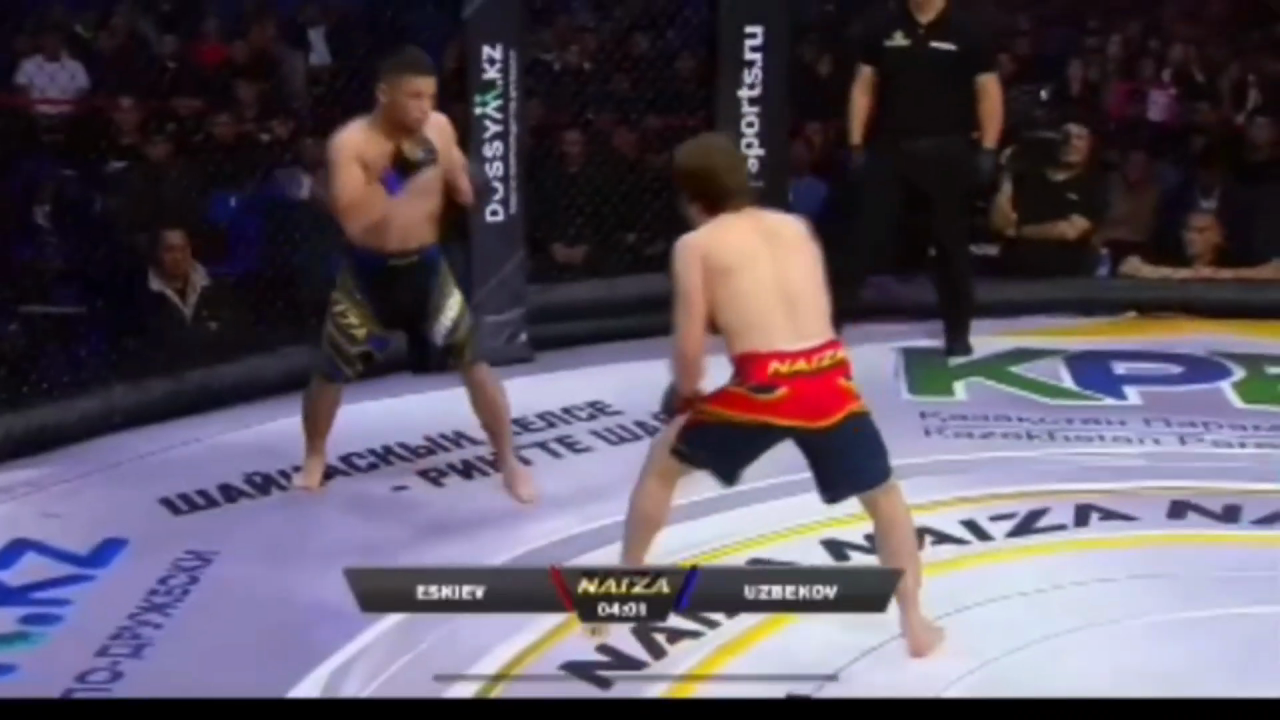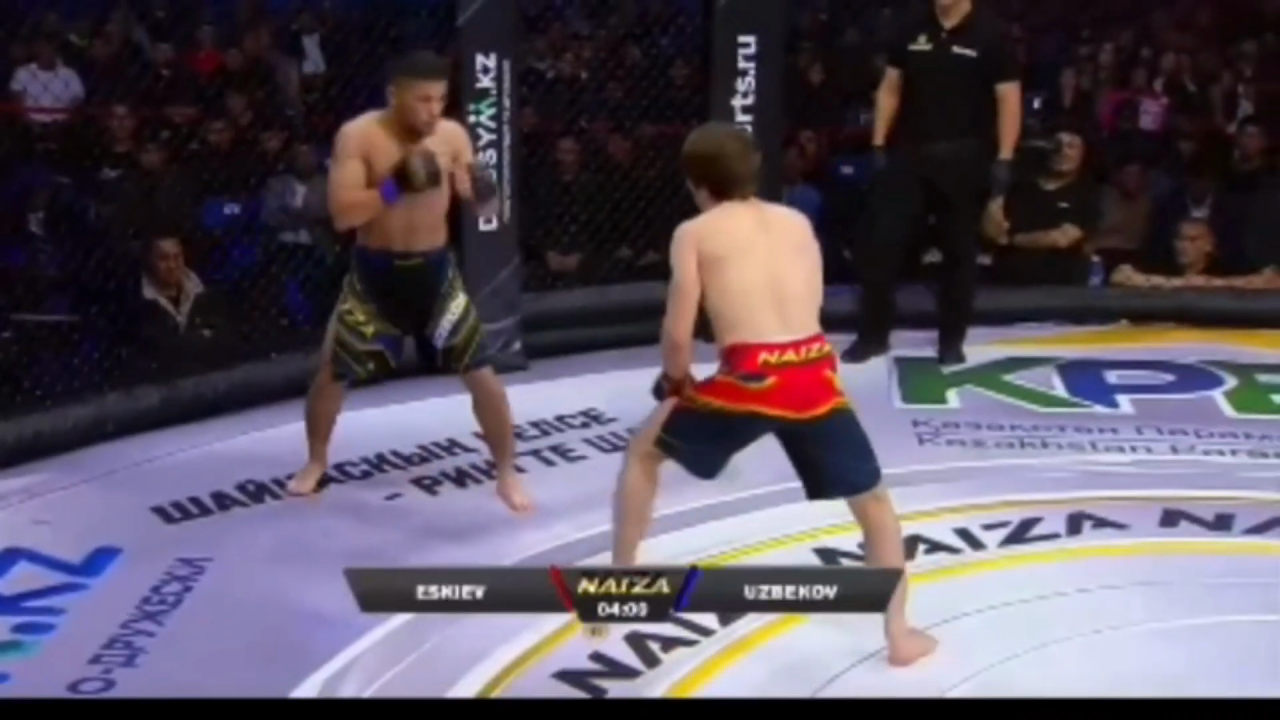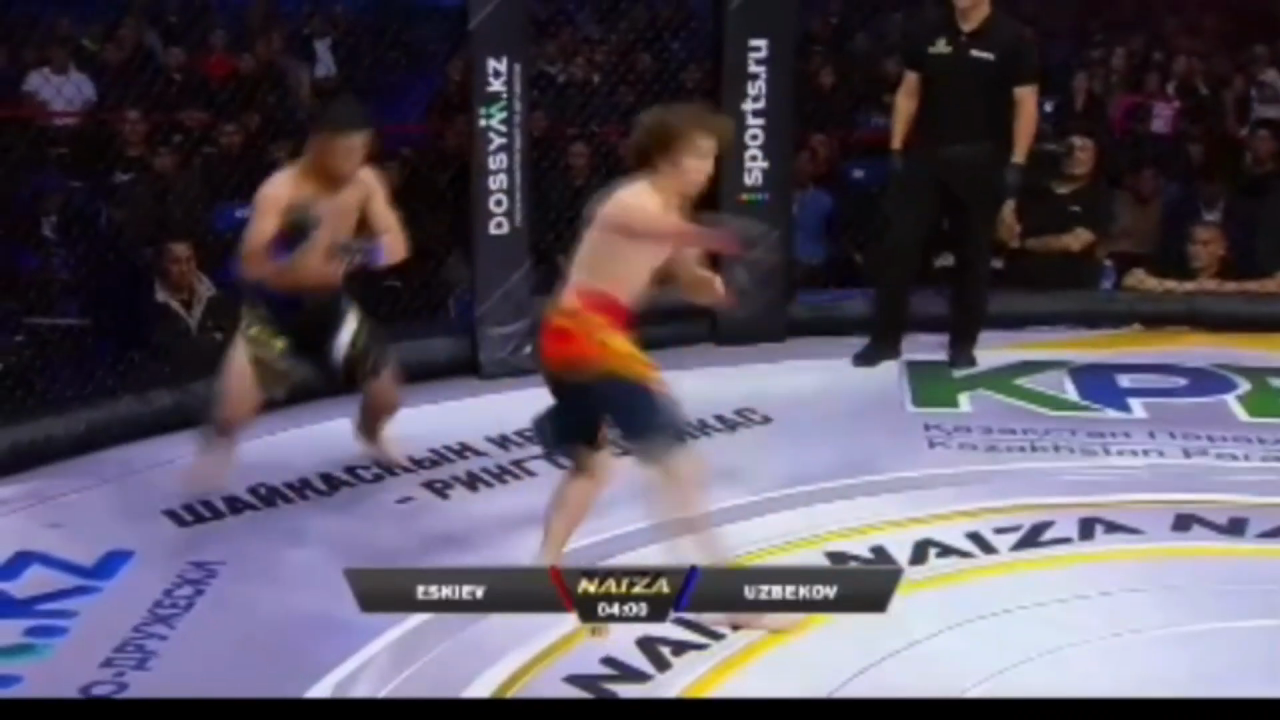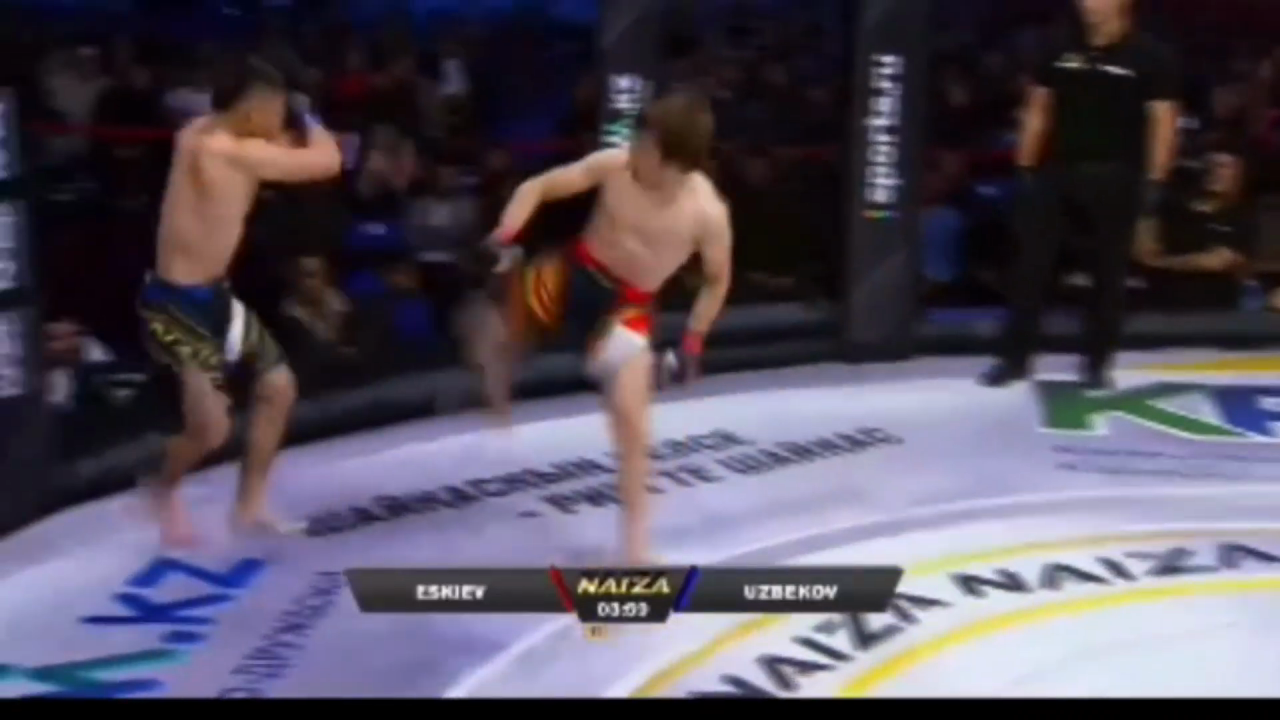
dt=0.4s
person 1, frame 1
left shoulder: (696, 245)
right shoulder: (795, 227)
left elbow: (689, 343)
left wrist: (685, 396)
left hip: (763, 387)
right hip: (829, 380)
left knee: (661, 465)
right knee: (883, 496)
right ankle: (916, 624)
person 1, frame 2
left shoulder: (694, 233)
right shoulder: (797, 222)
left elbow: (678, 330)
left wrist: (675, 379)
left hip: (748, 379)
right hip: (815, 378)
left knee: (643, 450)
right knee: (873, 501)
right ankle: (899, 633)
person 1, frame 3
left shoulder: (663, 207)
right shoulder: (638, 202)
left elbow: (678, 273)
right elbow: (650, 225)
left wrist: (699, 279)
right wrist: (703, 238)
left hip: (579, 331)
right hip: (588, 330)
left knee: (591, 467)
right knee: (668, 451)
left ankle: (545, 568)
person 1, frame 4
left shoulder: (708, 213)
right shoulder: (613, 164)
left elbow: (717, 281)
right elbow: (537, 187)
left wrist: (693, 339)
right wrist: (504, 235)
left hip: (623, 308)
right hip: (573, 275)
left knee: (630, 415)
right knee: (495, 337)
left ankle: (635, 537)
right ankle: (498, 398)
person 2, frame 1
left shoulder: (439, 127)
right shoulder: (350, 142)
left elbow: (465, 191)
right elbow: (352, 221)
left wrist: (465, 182)
right wrist: (396, 176)
left hip: (426, 266)
right hip: (368, 271)
left knee: (475, 365)
right knee: (330, 374)
left ankle: (508, 460)
right ankle: (314, 458)
person 2, frame 2
left shoulder: (453, 136)
right shoulder: (357, 136)
left elbow: (484, 203)
right elbow: (342, 214)
left wrist: (479, 188)
right wrist: (397, 187)
left hip: (434, 270)
right hip: (374, 271)
left knee: (481, 374)
right knee: (331, 372)
left ankle: (506, 472)
right ankle: (316, 461)
person 2, frame 3
left shoulder: (364, 183)
right shoulder: (279, 193)
left elbow: (396, 245)
right elbow: (251, 268)
left wrist: (366, 253)
right wrist: (295, 247)
left hip: (328, 302)
right hip: (274, 308)
left knee: (385, 392)
right knee: (235, 406)
left ankle: (369, 435)
right ankle: (218, 445)
person 2, frame 4
left shoulder: (202, 134)
right shoulder: (223, 150)
right elbow: (324, 164)
right wrist: (310, 122)
left hip: (214, 294)
right hip: (178, 305)
left knee: (277, 388)
right knee: (211, 429)
left ankle: (251, 503)
right ankle: (164, 495)
person 3, frame 1
left shoulder: (969, 29)
left elbow: (988, 91)
right elbow: (864, 86)
left wrist: (988, 149)
right wrist: (857, 144)
left hip: (947, 152)
right hip: (890, 149)
left knee: (952, 244)
right knee: (865, 237)
left ankle: (957, 331)
person 3, frame 2
left shoulder: (990, 36)
right shoulder: (911, 32)
left elbow: (1009, 100)
right elbow: (890, 89)
left wrist: (1004, 159)
right wrist: (879, 144)
left hip: (964, 157)
right hip: (909, 153)
left knee: (959, 251)
right knee: (883, 243)
left ankle: (952, 339)
right ankle: (872, 335)
person 3, frame 3
left shoulder: (1011, 39)
right shoulder: (928, 34)
left elbow: (1026, 104)
right elbow: (908, 93)
left wrist: (1016, 163)
right wrist: (897, 148)
left hip: (980, 161)
right hip: (926, 156)
left knee: (973, 254)
right knee: (900, 246)
left ankle: (962, 342)
right ankle: (885, 338)
person 3, frame 4
left shoulder: (1148, 55)
right shoulder: (1060, 50)
left elbow: (1163, 120)
right elbow: (1038, 109)
left wrist: (1154, 181)
right wrist: (1026, 166)
left hip: (1114, 178)
right hip: (1056, 172)
left knee: (1108, 273)
right knee: (1031, 265)
left ankle: (1096, 361)
right ankle: (1014, 358)
